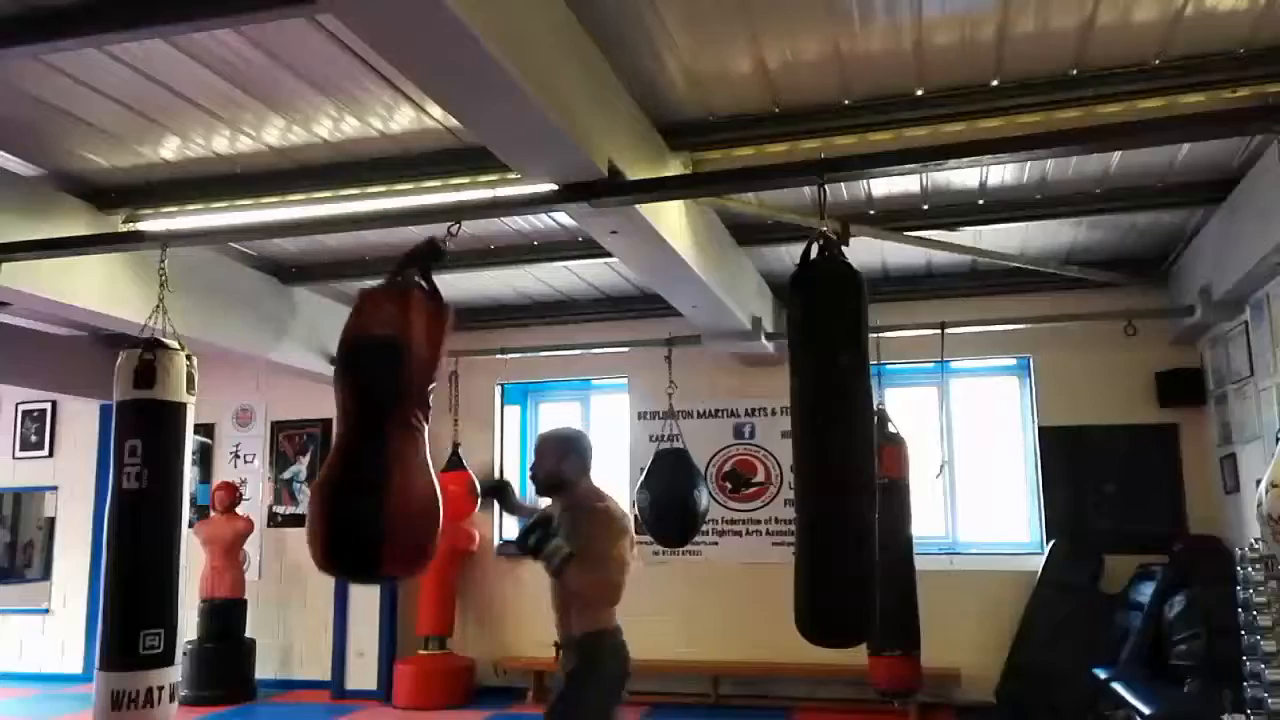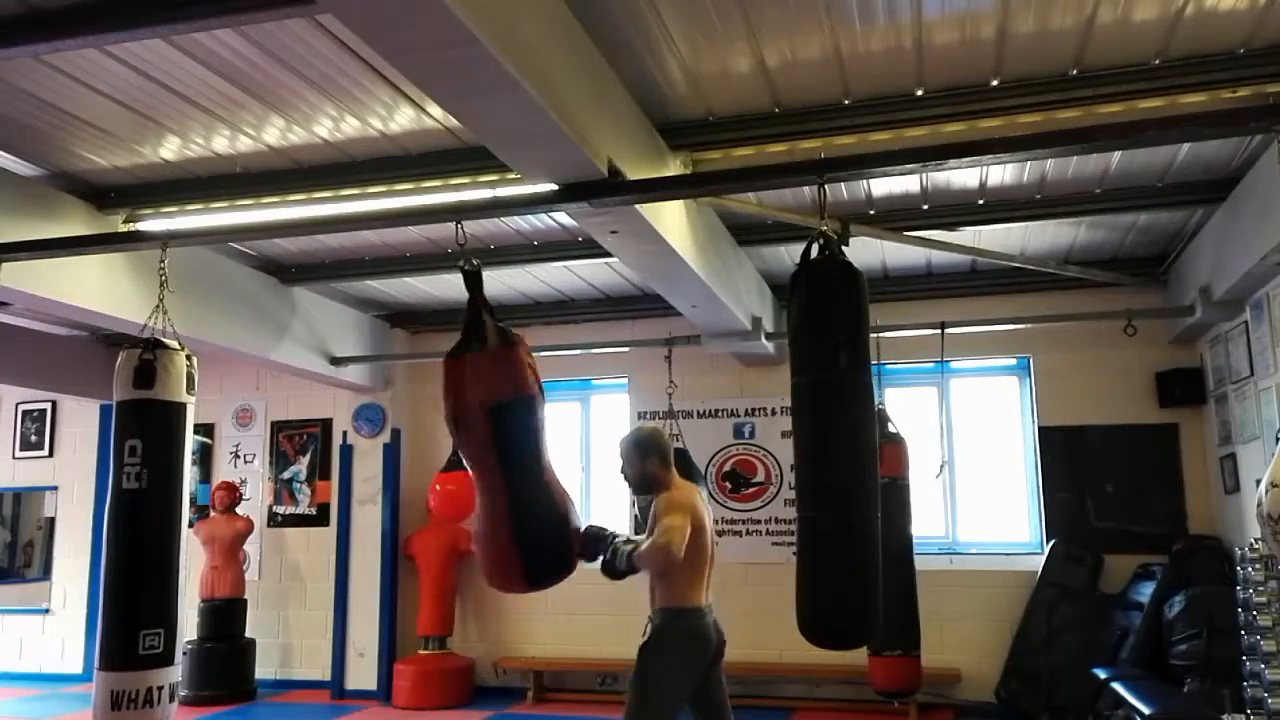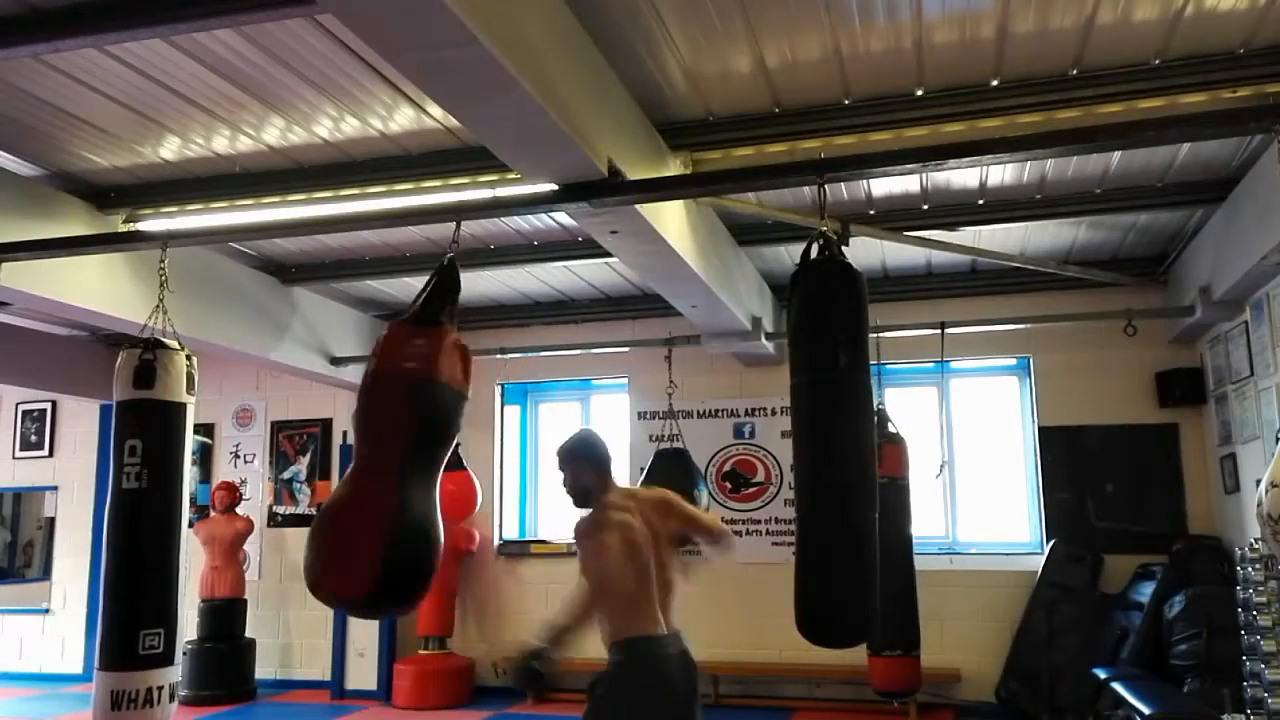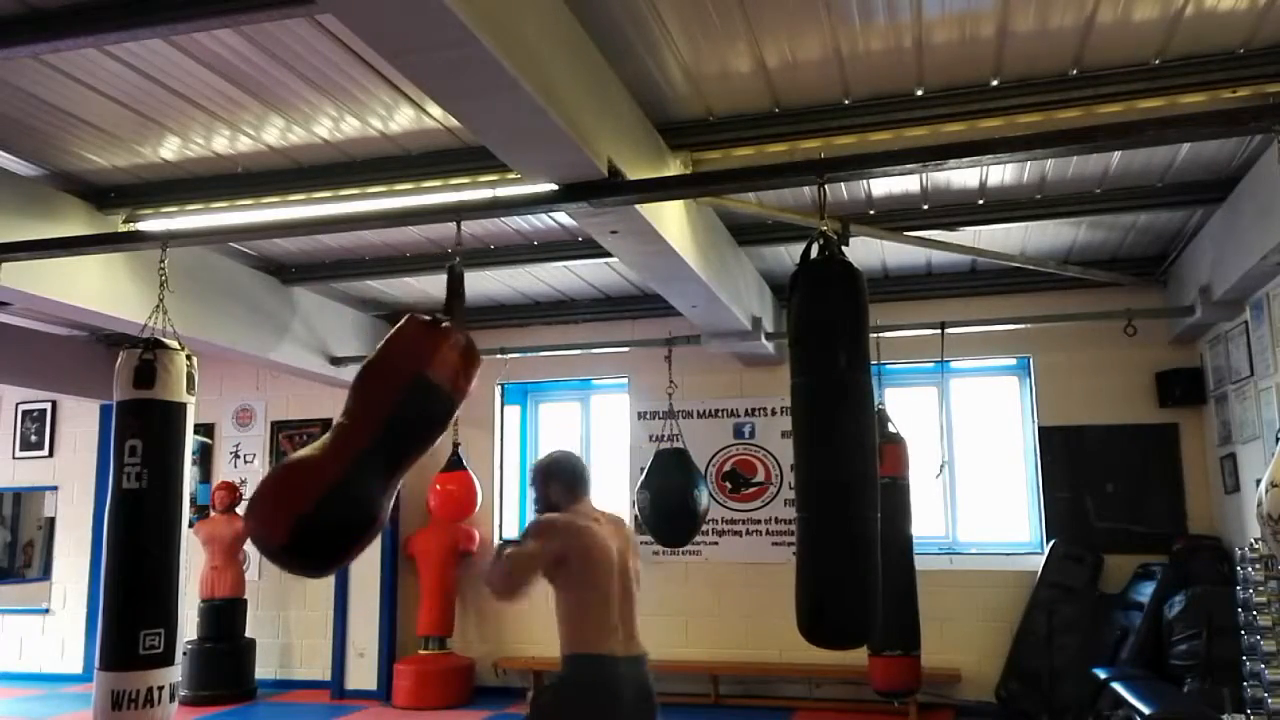
dt=1s
person 1, frame 1
left shoulder: (604, 515)
right shoulder: (564, 503)
left elbow: (607, 591)
right elbow: (539, 516)
left wrist: (552, 551)
right wrist: (510, 501)
left hip: (596, 654)
right hip: (583, 651)
person 1, frame 2
left shoulder: (673, 501)
right shoulder: (690, 495)
left elbow: (666, 552)
left wrist: (626, 555)
right wrist: (611, 539)
left hip: (678, 629)
right hip: (703, 625)
person 1, frame 3
left shoulder: (598, 525)
right shoulder: (656, 502)
left elbow: (606, 588)
right elbow: (718, 533)
left wrist: (549, 645)
left hip: (638, 661)
right hip: (675, 656)
person 1, frame 4
left shoulder: (556, 528)
right shoulder: (619, 530)
left elbow: (503, 587)
left wrist: (508, 554)
left hip: (588, 680)
right hip: (636, 677)
